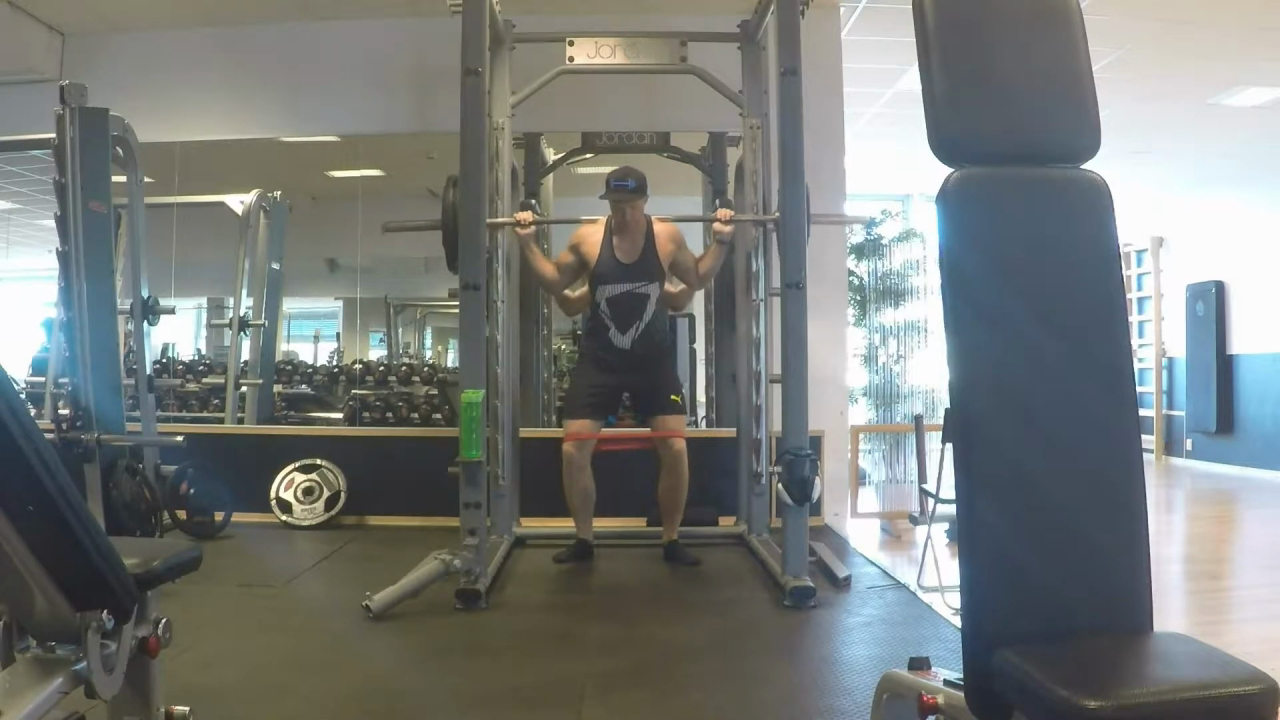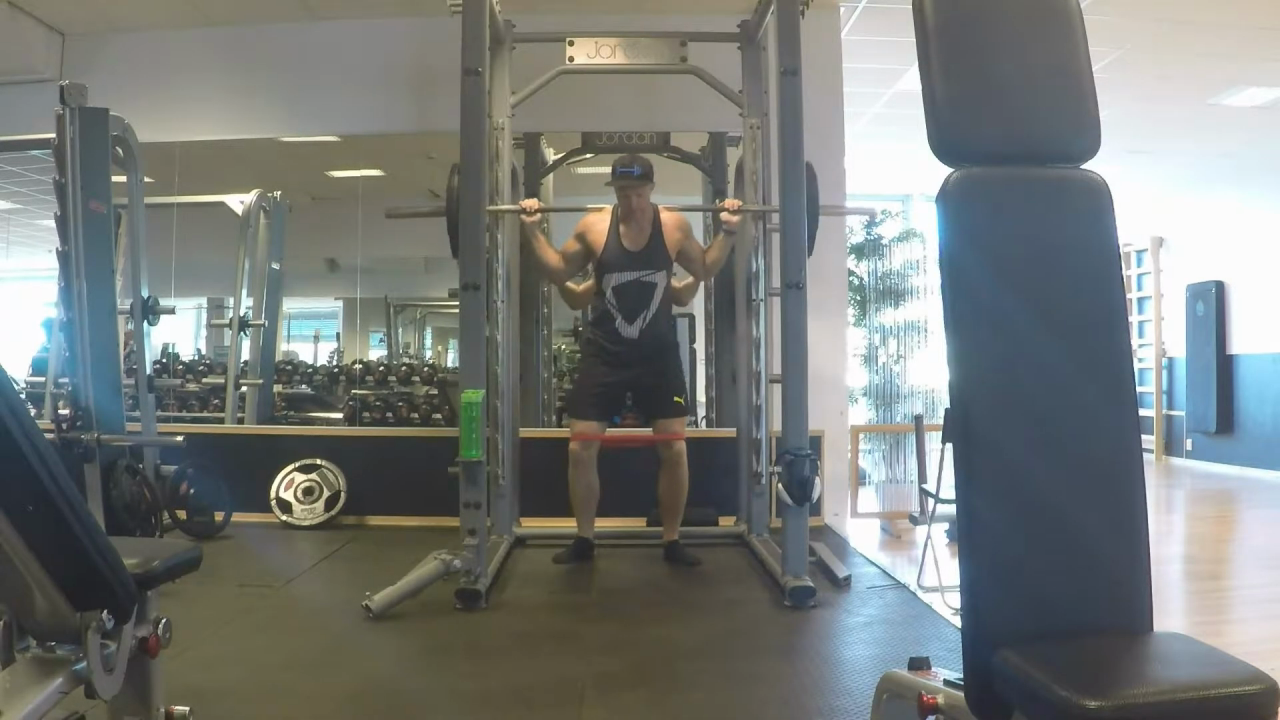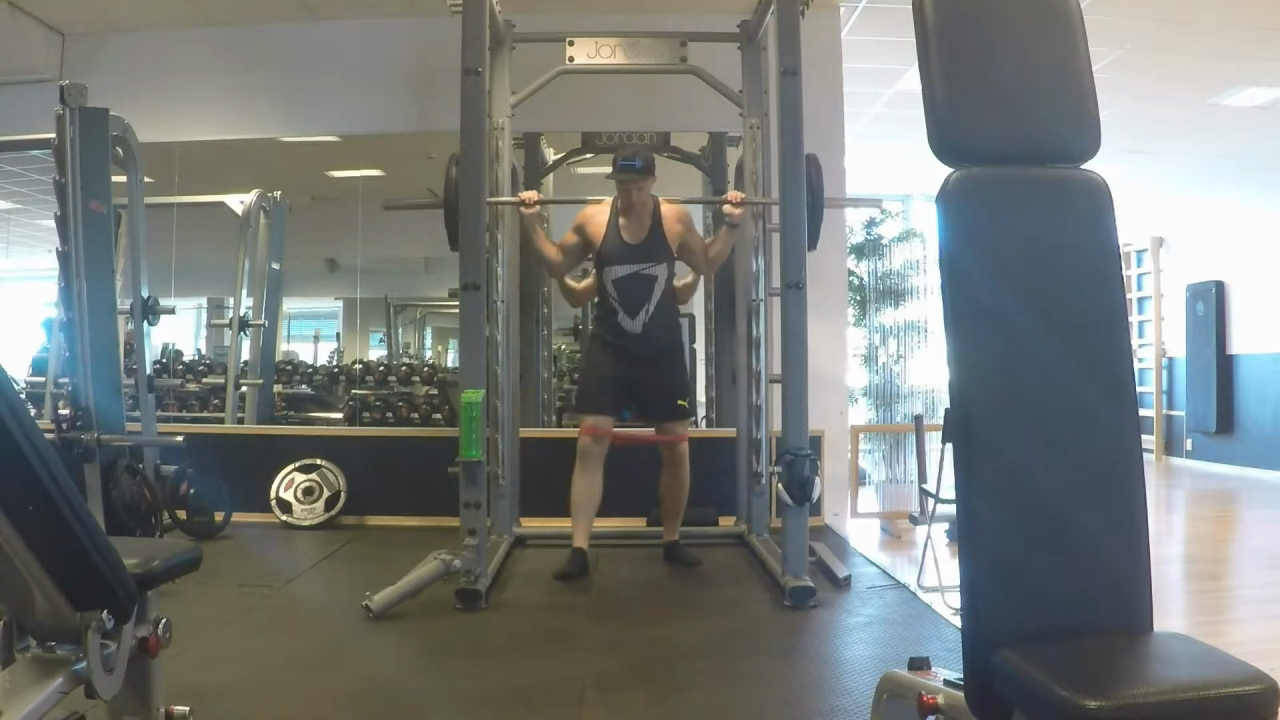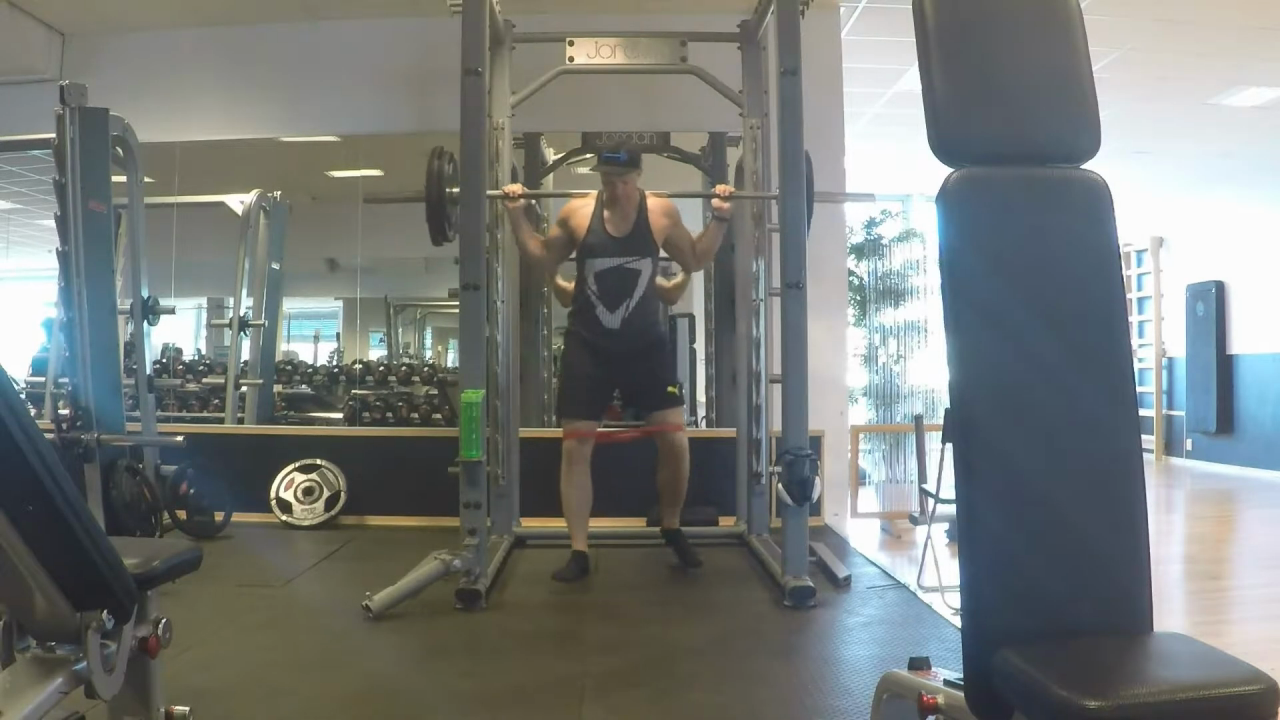
dt=0.3s
person 1, frame 1
left shoulder: (668, 237)
right shoulder: (587, 238)
left elbow: (697, 280)
right elbow: (555, 283)
left wrist: (721, 241)
right wrist: (528, 242)
left hip: (653, 359)
right hip: (598, 359)
left knee: (675, 449)
right knee: (574, 451)
left ankle: (671, 540)
right ankle: (584, 539)
person 1, frame 2
left shoulder: (674, 226)
right shoulder: (593, 227)
left elbow: (704, 270)
right elbow: (558, 272)
left wrist: (728, 231)
right wrist: (532, 230)
left hip: (658, 354)
right hip: (603, 352)
left knee: (674, 449)
right knee: (581, 450)
left ankle: (671, 540)
right ankle: (585, 539)
person 1, frame 3
left shoulder: (676, 219)
right shoulder: (592, 219)
left elbow: (707, 265)
right elbow: (557, 265)
left wrist: (731, 223)
right wrist: (531, 222)
left hip: (662, 350)
right hip: (607, 347)
left knee: (676, 448)
right knee: (590, 447)
left ankle: (671, 540)
right ankle: (579, 551)
person 1, frame 4
left shoulder: (661, 212)
right shoulder: (575, 212)
left elbow: (695, 260)
right elbow: (543, 261)
left wrist: (719, 218)
right wrist: (516, 215)
left hip: (645, 344)
right hip: (587, 346)
left knee: (675, 441)
right knee: (575, 448)
left ankle: (673, 527)
right ankle: (579, 552)
